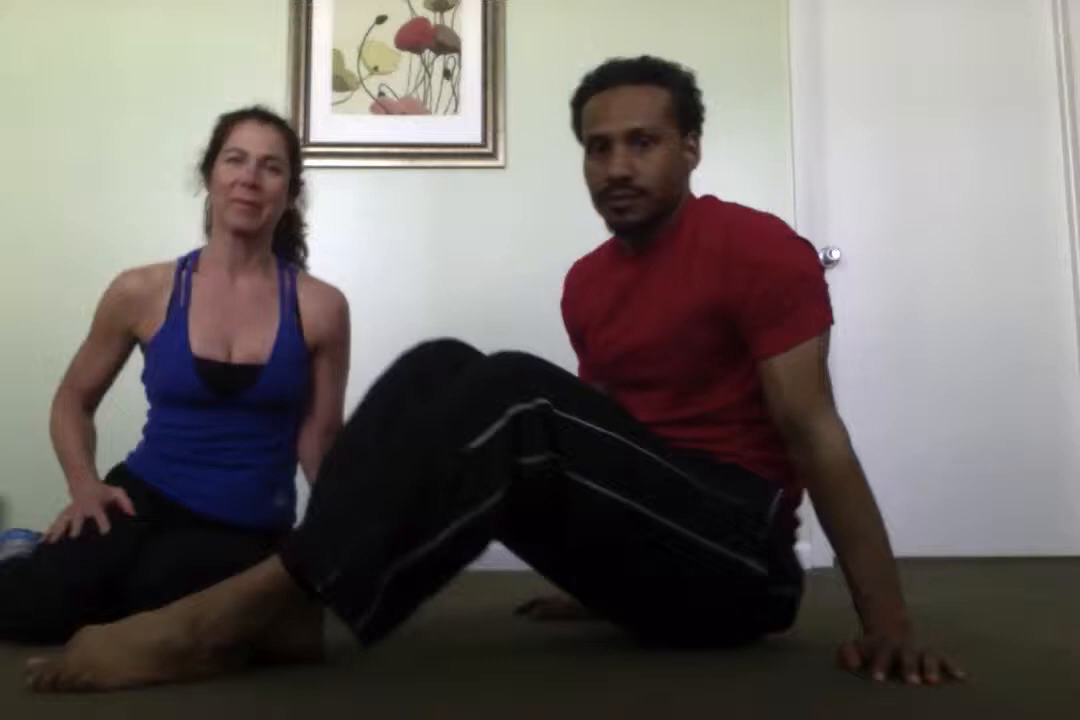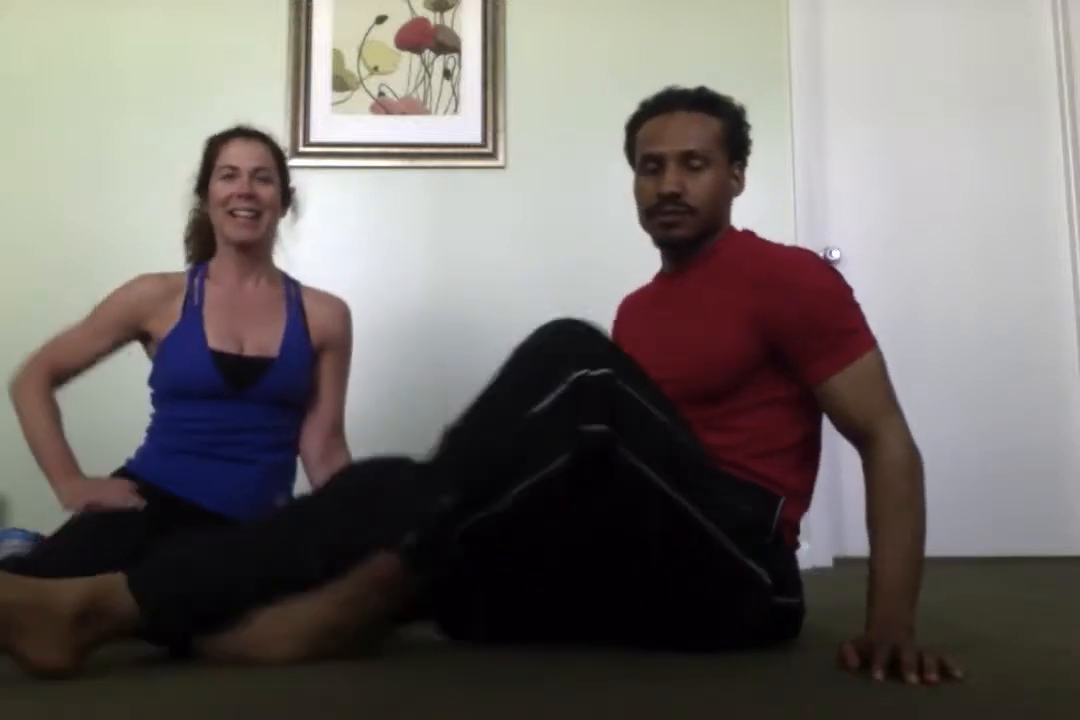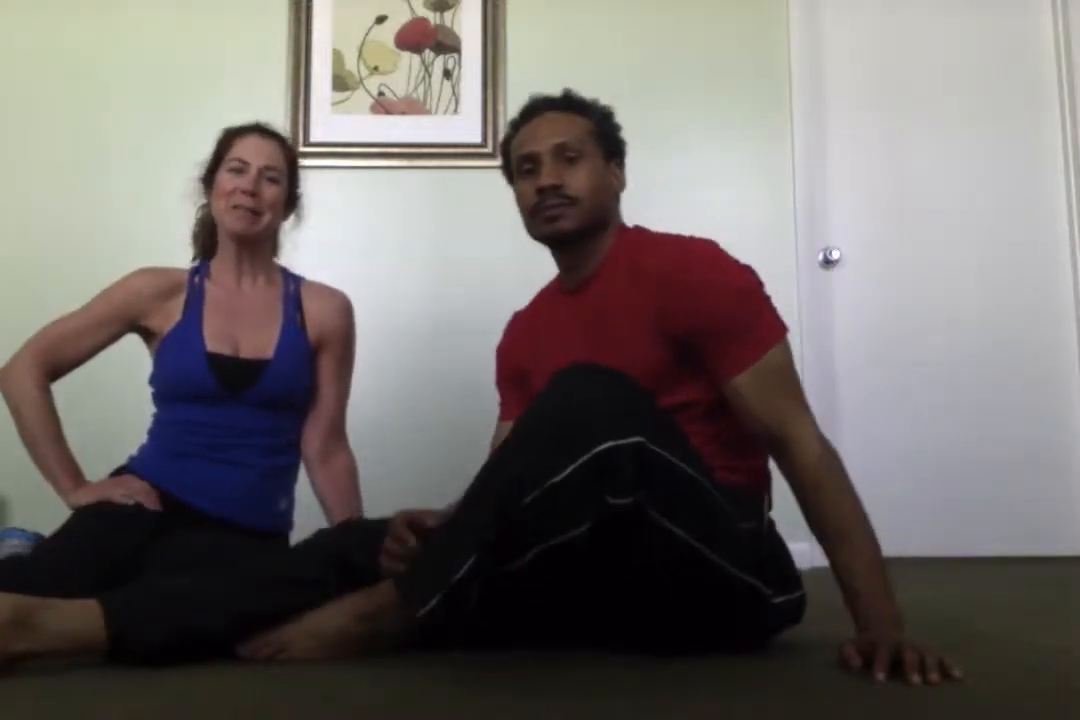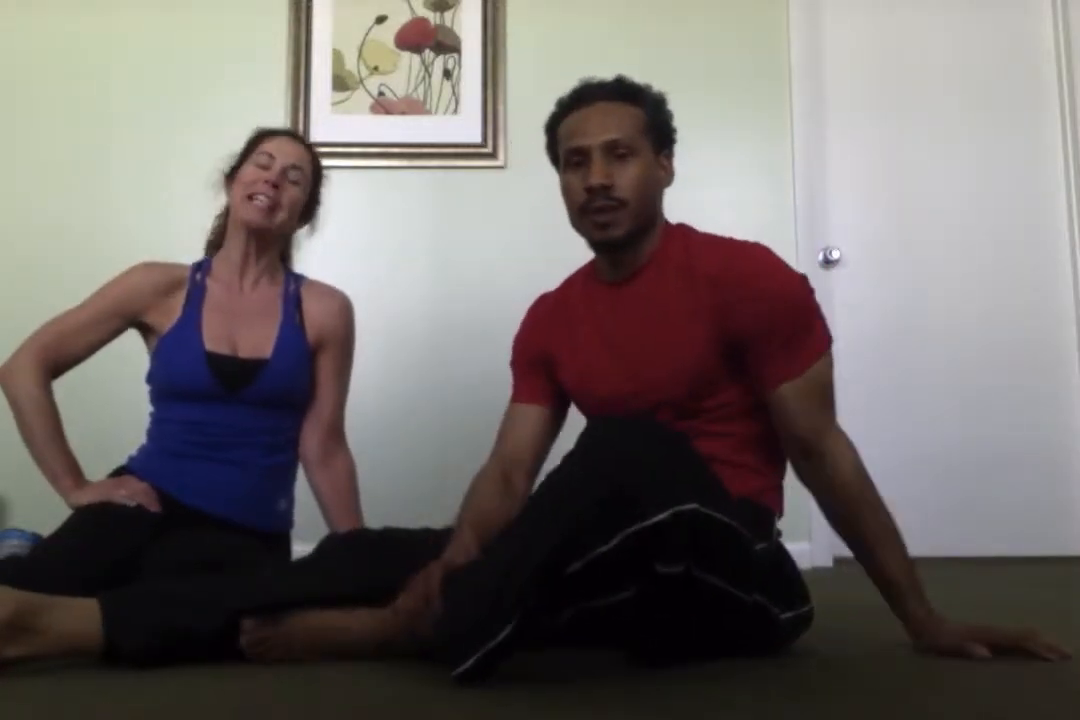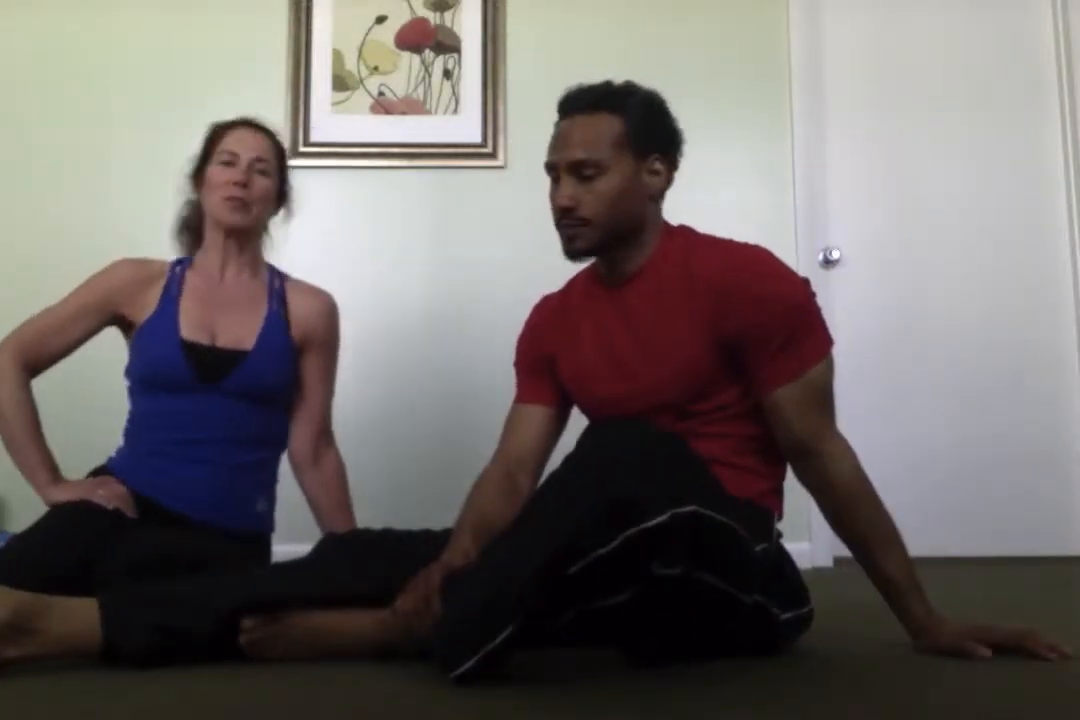
dt=1s
person 1, frame 1
left shoulder: (755, 249)
right shoulder: (585, 281)
left elbow: (812, 433)
left wrist: (887, 623)
right wrist: (584, 573)
left hip: (731, 560)
right hip: (635, 557)
left knee: (516, 394)
right knee: (439, 369)
left ankle: (233, 615)
right ankle: (299, 599)
person 1, frame 2
left shoulder: (789, 280)
right shoulder: (635, 313)
left elbow: (887, 441)
left wrist: (891, 621)
right wrist: (520, 455)
left hip: (734, 571)
right hip: (628, 567)
left knee: (568, 354)
right knee: (391, 485)
left ankle: (357, 598)
right ankle: (95, 606)
person 1, frame 3
left shoulder: (693, 273)
right shoulder: (526, 334)
left elbow: (798, 442)
right elbow: (516, 484)
left wrist: (880, 622)
right wrist: (441, 534)
left hip: (723, 570)
right hip: (604, 570)
left knee: (590, 400)
right knee: (368, 543)
left ankle: (389, 614)
person 1, frame 4
left shoulder: (746, 278)
right shoulder: (550, 321)
left elbow: (822, 453)
right elbow: (508, 474)
left wrist: (925, 621)
right wrist: (450, 563)
left hip: (738, 571)
right hip: (620, 573)
left knee: (632, 447)
right knee: (375, 554)
left ankle: (408, 633)
person 1, frame 5
left shoulder: (746, 281)
right shoulder: (554, 322)
left elbow: (818, 452)
right elbow: (511, 475)
left wrist: (923, 620)
right wrist: (448, 566)
left hip: (734, 573)
right hip: (620, 574)
left knee: (629, 446)
right knee: (380, 548)
left ankle: (411, 634)
person 2, frame 1
left shoulder: (320, 307)
right shoulder: (140, 293)
left elbow: (319, 441)
right elbow: (72, 401)
right wrist: (85, 486)
left hip: (248, 529)
right hip: (146, 500)
person 2, frame 2
left shoulder: (323, 315)
right shoulder: (157, 297)
left elbow: (324, 447)
right wrist: (70, 482)
left hip: (247, 526)
right hip: (150, 499)
person 2, frame 3
left shoulder: (324, 311)
right shoulder: (158, 293)
left elbow: (324, 449)
right wrist: (75, 488)
left hip: (249, 532)
right hip: (150, 502)
person 2, frame 4
left shoulder: (324, 310)
right shoulder: (160, 287)
left elbow: (323, 449)
right wrist: (76, 487)
left hip: (250, 534)
right hip: (149, 504)
person 2, frame 5
left shoulder: (307, 309)
right shoulder: (138, 283)
left elbow: (312, 451)
right wrist: (52, 485)
left hip: (229, 536)
right hip: (125, 504)
